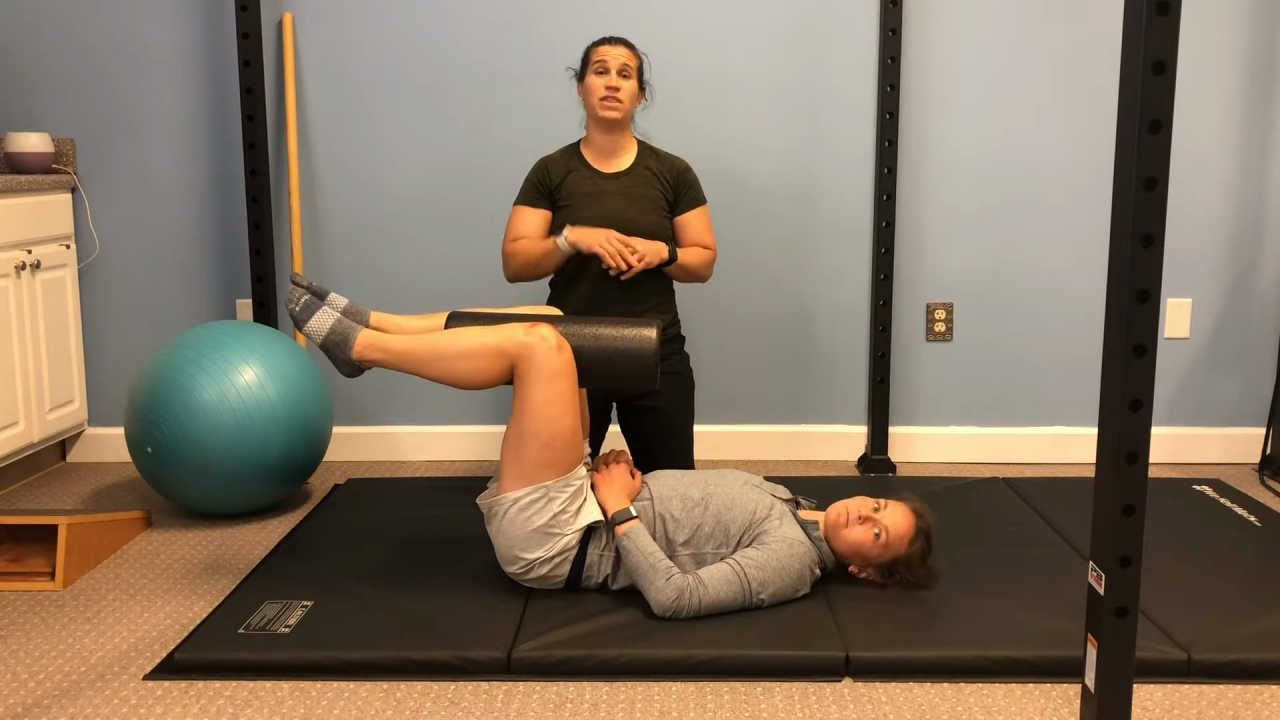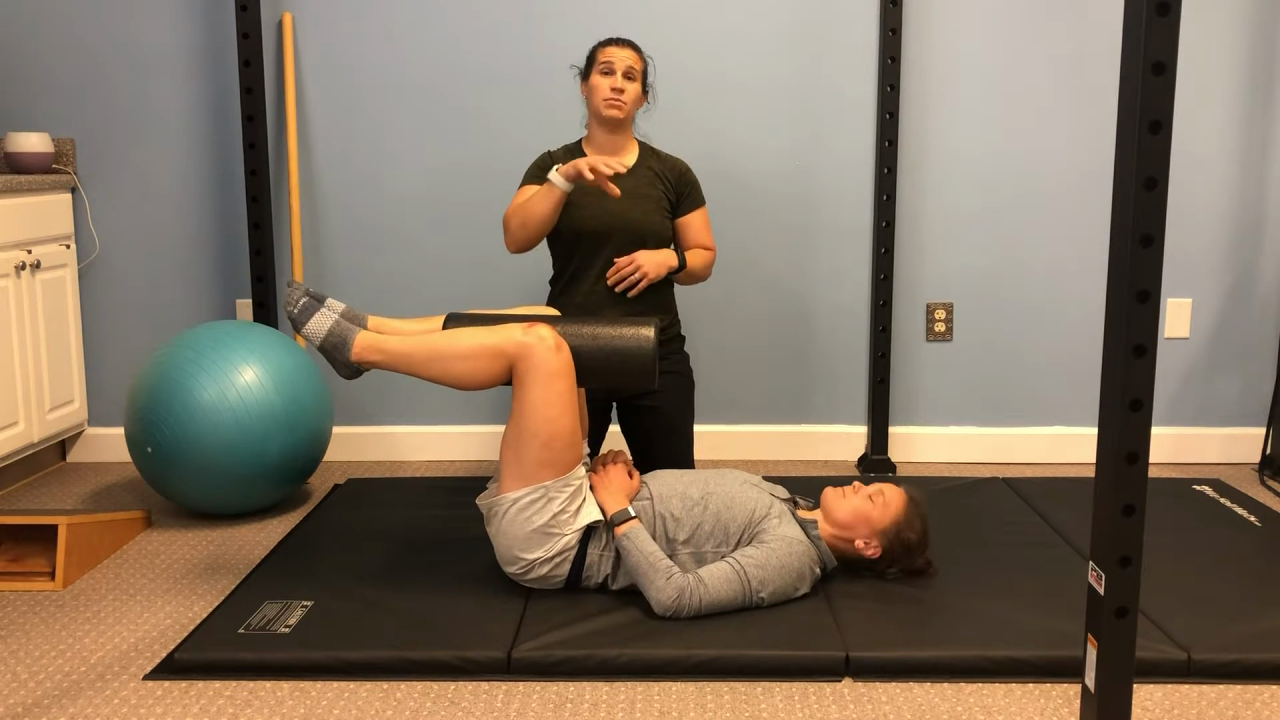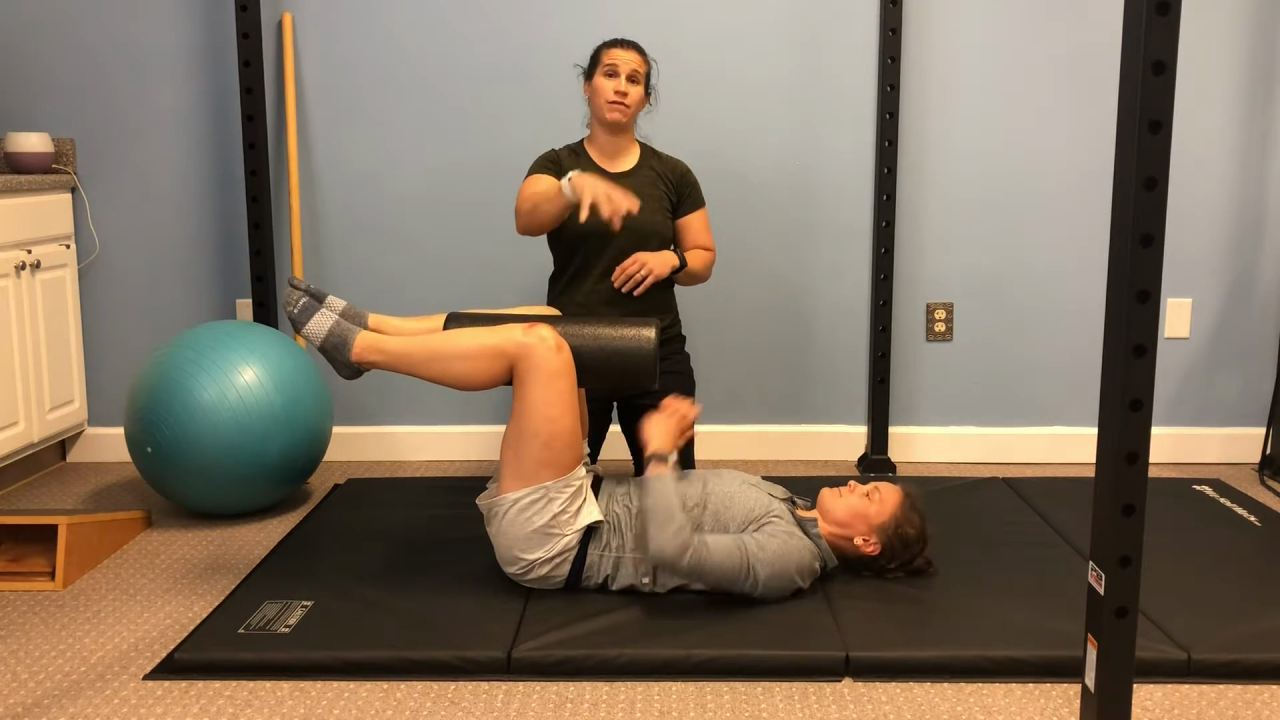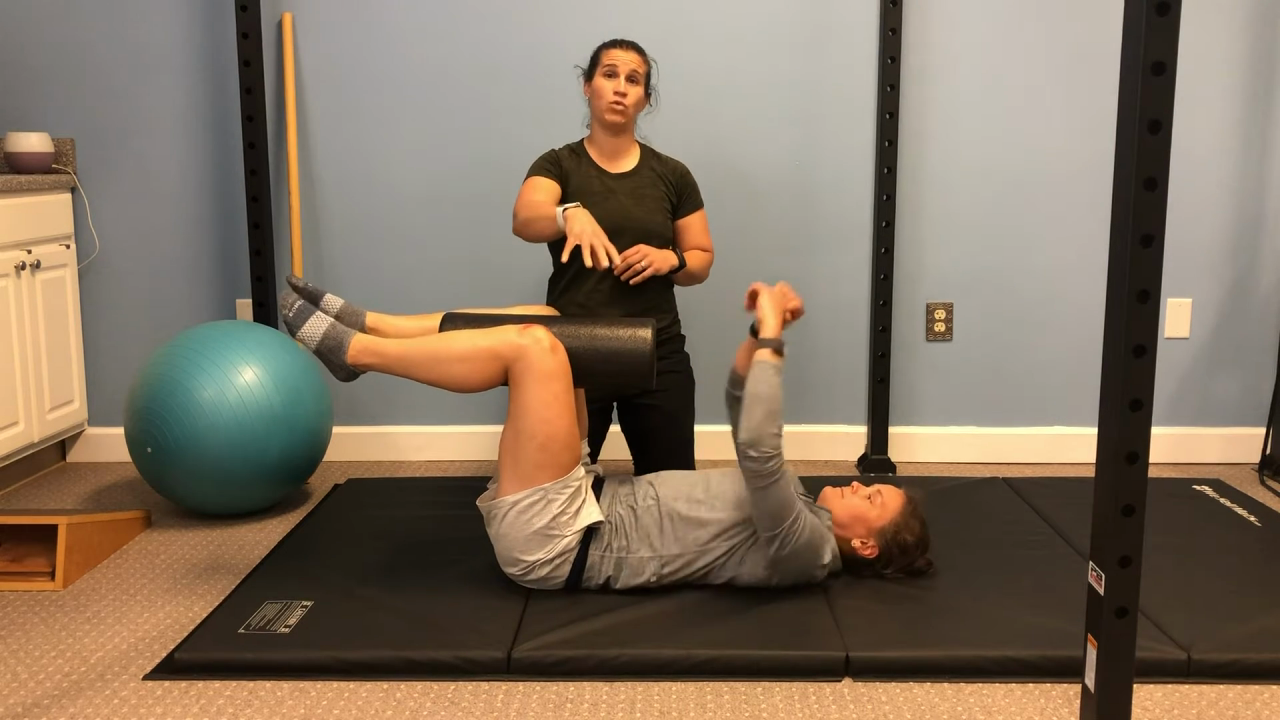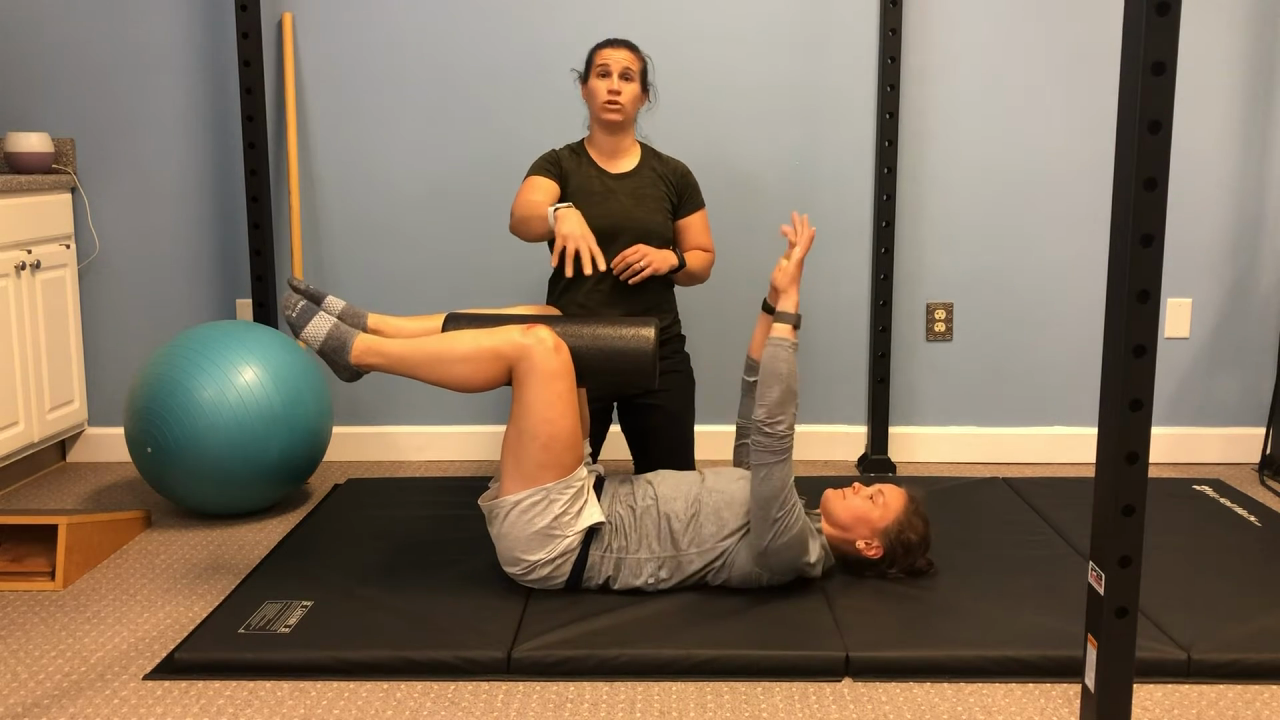
dt=0.4s
person 1, frame 1
left shoulder: (792, 561)
right shoulder: (784, 502)
left elbow: (674, 595)
left wrist: (619, 510)
right wrist: (624, 478)
left hip: (552, 540)
right hip: (591, 503)
left knee: (538, 344)
right knee: (544, 321)
left ankle: (358, 346)
right ankle: (363, 322)
person 1, frame 2
left shoulder: (791, 558)
right shoulder: (784, 506)
left elbow: (675, 594)
left wrist: (619, 510)
right wrist: (623, 482)
left hip: (552, 539)
right hip: (589, 506)
left knee: (536, 344)
right knee: (543, 324)
left ankle: (357, 347)
right ankle: (364, 327)
person 1, frame 3
left shoulder: (790, 557)
right shoulder: (784, 508)
left elbow: (670, 548)
left wrist: (657, 450)
right wrist: (664, 443)
left hip: (550, 541)
right hip: (588, 500)
left knee: (538, 346)
right knee: (545, 320)
left ankle: (357, 348)
right ankle: (363, 325)
person 1, frame 4
left shoulder: (805, 548)
right shoulder: (796, 509)
left elbow: (756, 450)
right elbow: (747, 422)
left wrist: (767, 339)
right wrist: (762, 331)
left hip: (553, 542)
right hip: (589, 503)
left knee: (531, 347)
right knee: (542, 321)
left ankle: (353, 352)
right ankle: (363, 324)
person 1, frame 5
left shoulder: (794, 550)
right shoulder: (798, 518)
left elbow: (771, 434)
right elbow: (754, 412)
left wrist: (787, 307)
right wrist: (772, 305)
left hip: (553, 542)
right hip: (591, 503)
left knee: (536, 346)
right knee: (542, 321)
left ankle: (355, 350)
right ankle: (361, 326)
person 2, frame 1
left shoulder: (672, 172)
right shoulder: (551, 171)
left elbow: (704, 261)
right elbow: (514, 263)
left wrist: (661, 252)
right wrist: (572, 239)
left hip: (657, 356)
person 2, frame 2
left shoulder: (672, 173)
right shoulder: (554, 165)
left elbow: (704, 258)
right elbow: (515, 238)
left wrist: (670, 260)
right wrist: (567, 175)
left hip: (656, 356)
person 2, frame 3
left shoulder: (672, 173)
right shoulder: (556, 164)
left elbow: (703, 258)
right elbow: (527, 218)
left wrist: (671, 261)
right wrist: (578, 184)
left hip: (657, 356)
person 2, frame 4
left shoulder: (672, 175)
right shoulder: (556, 165)
left elbow: (702, 260)
right elbow: (524, 221)
left wrist: (670, 259)
right wrist: (571, 214)
left hip: (658, 356)
person 2, frame 5
left shoulder: (673, 175)
right shoulder: (557, 165)
left elbow: (703, 260)
right elbow: (520, 220)
left wrist: (670, 260)
right wrist: (562, 214)
left hip: (658, 356)
